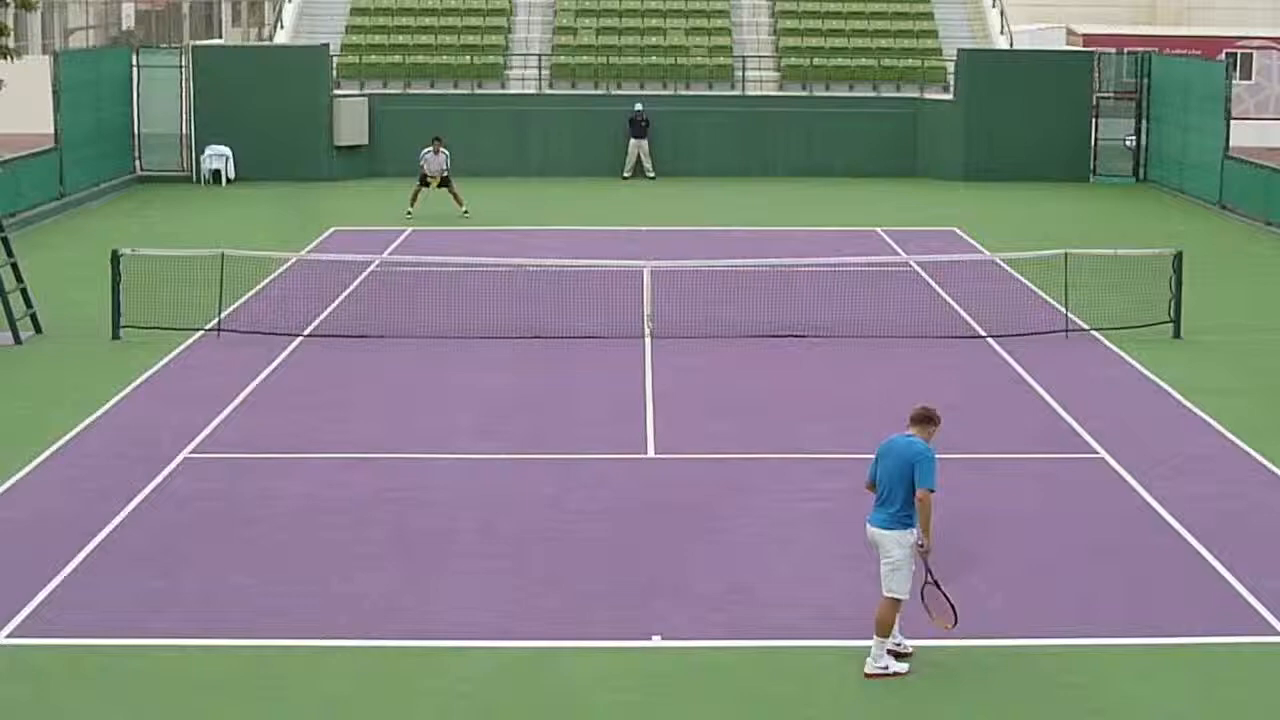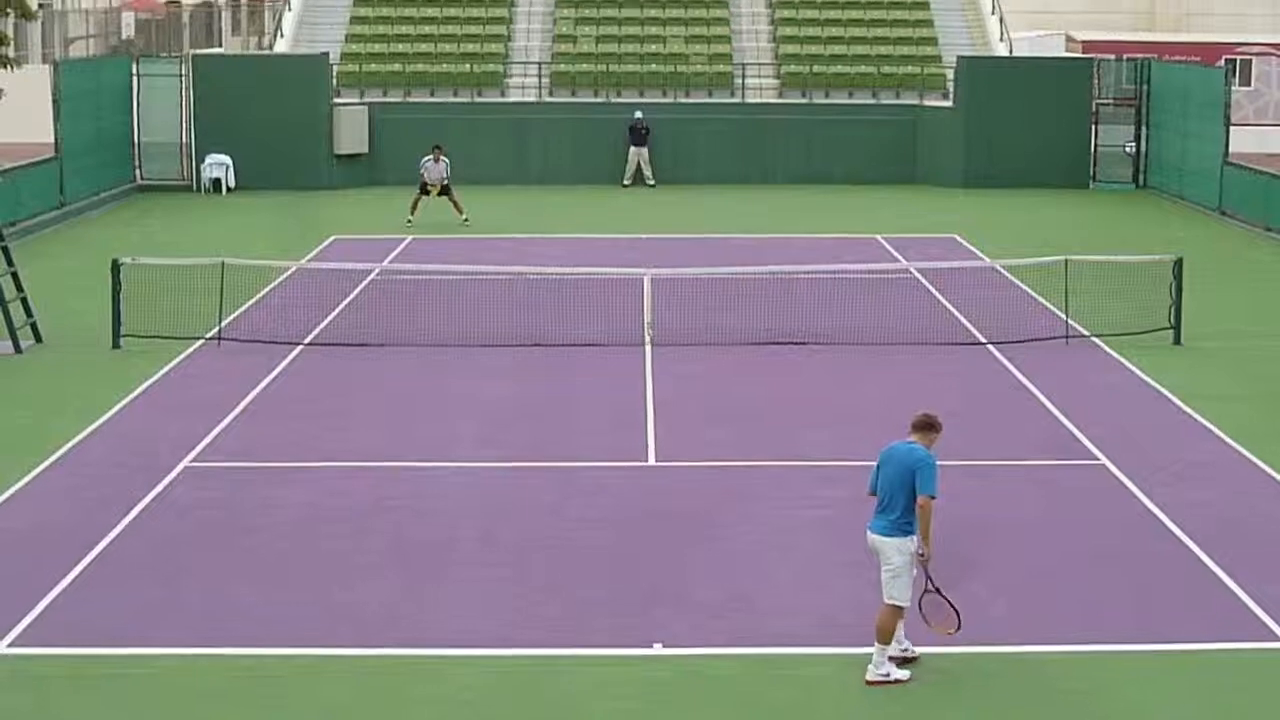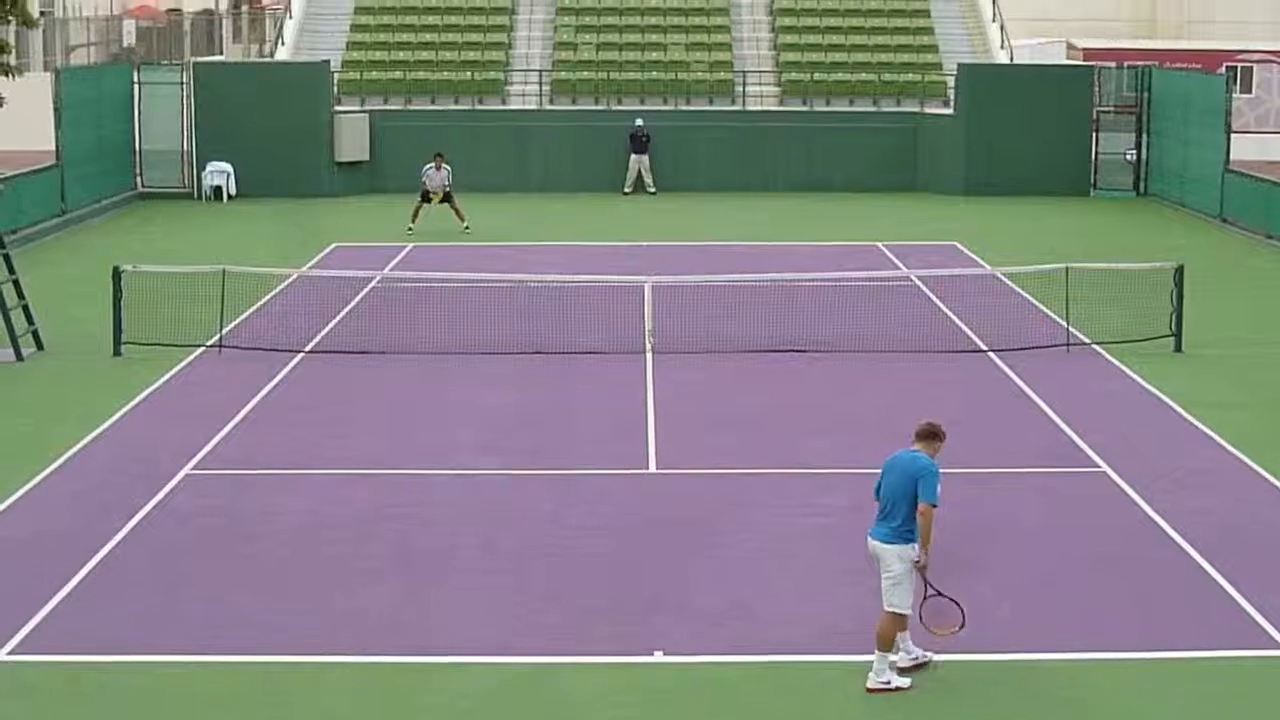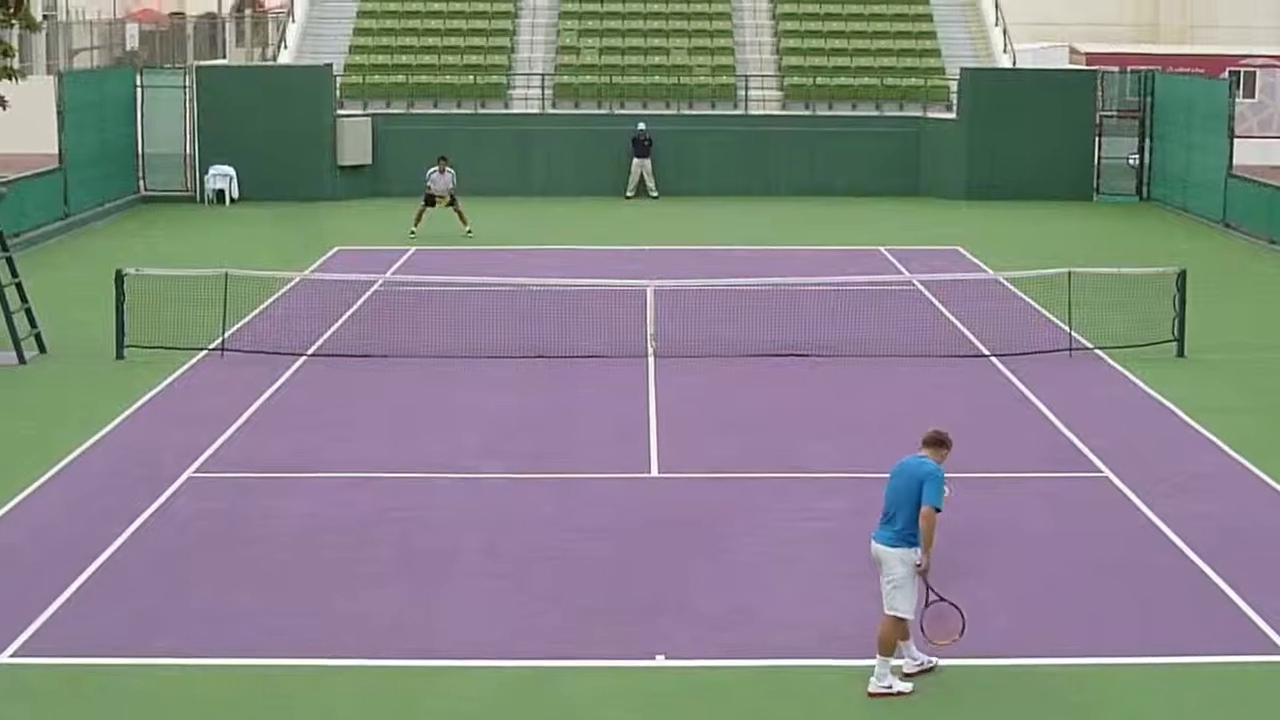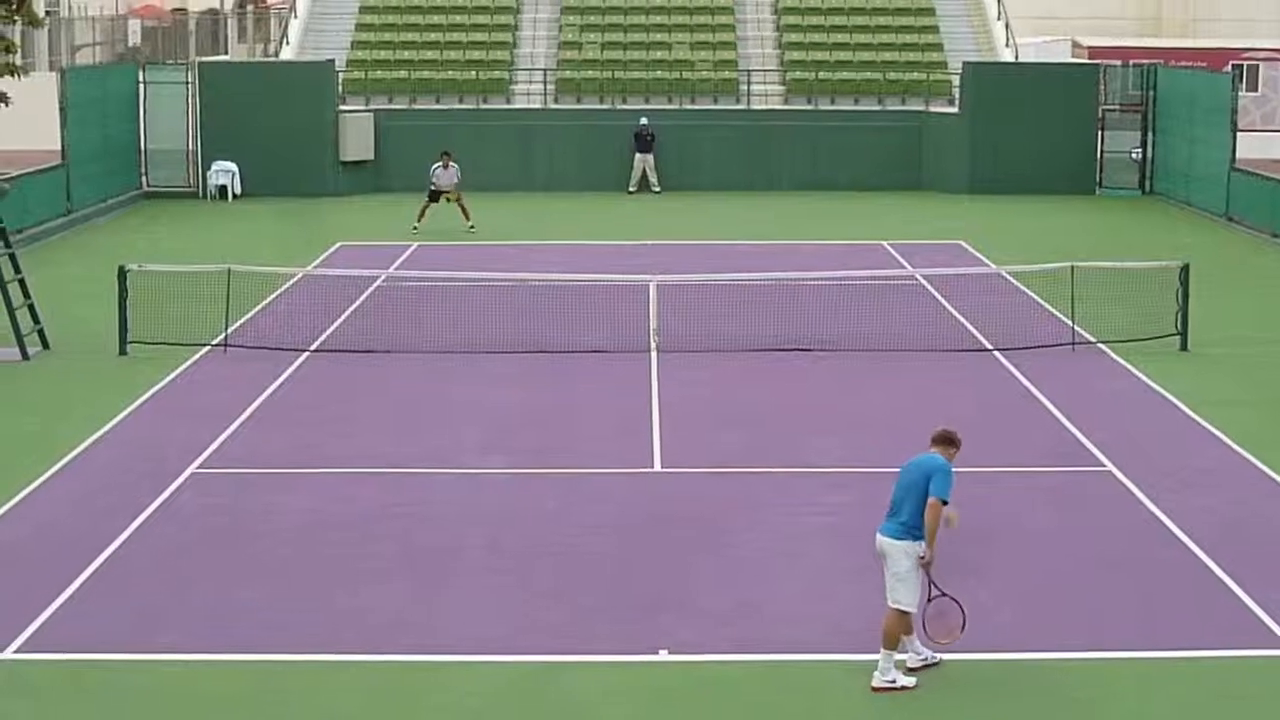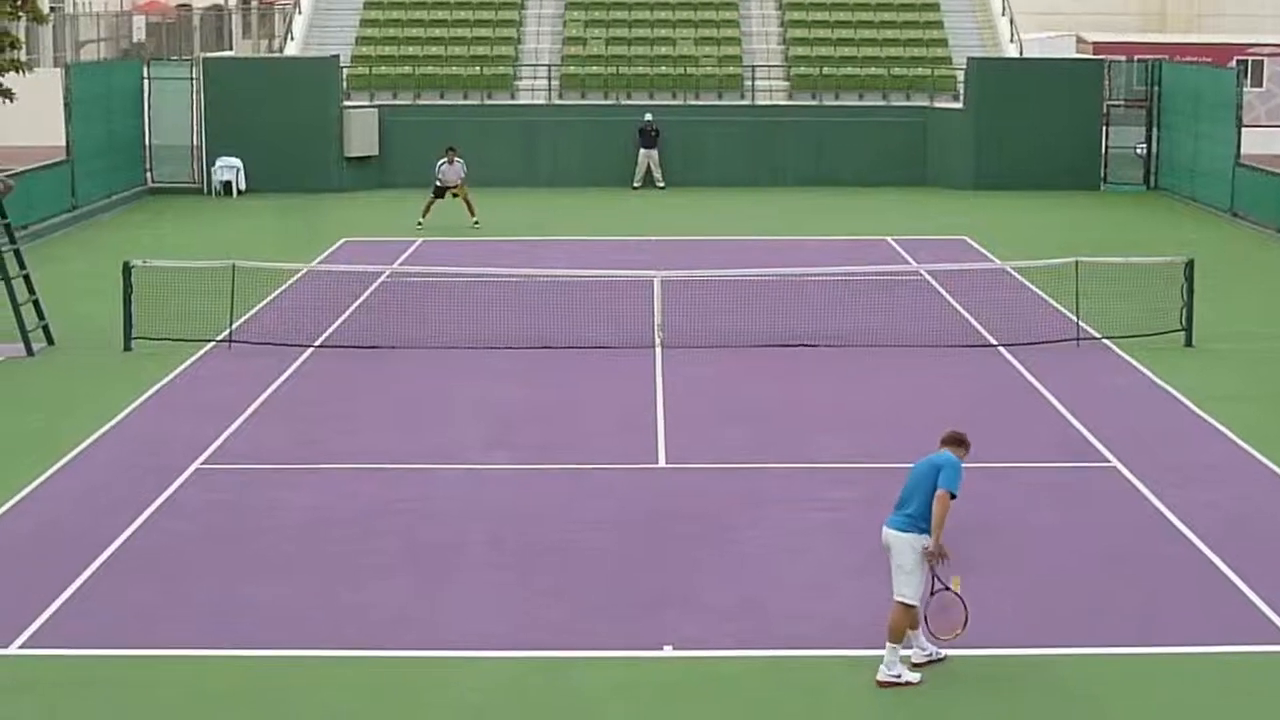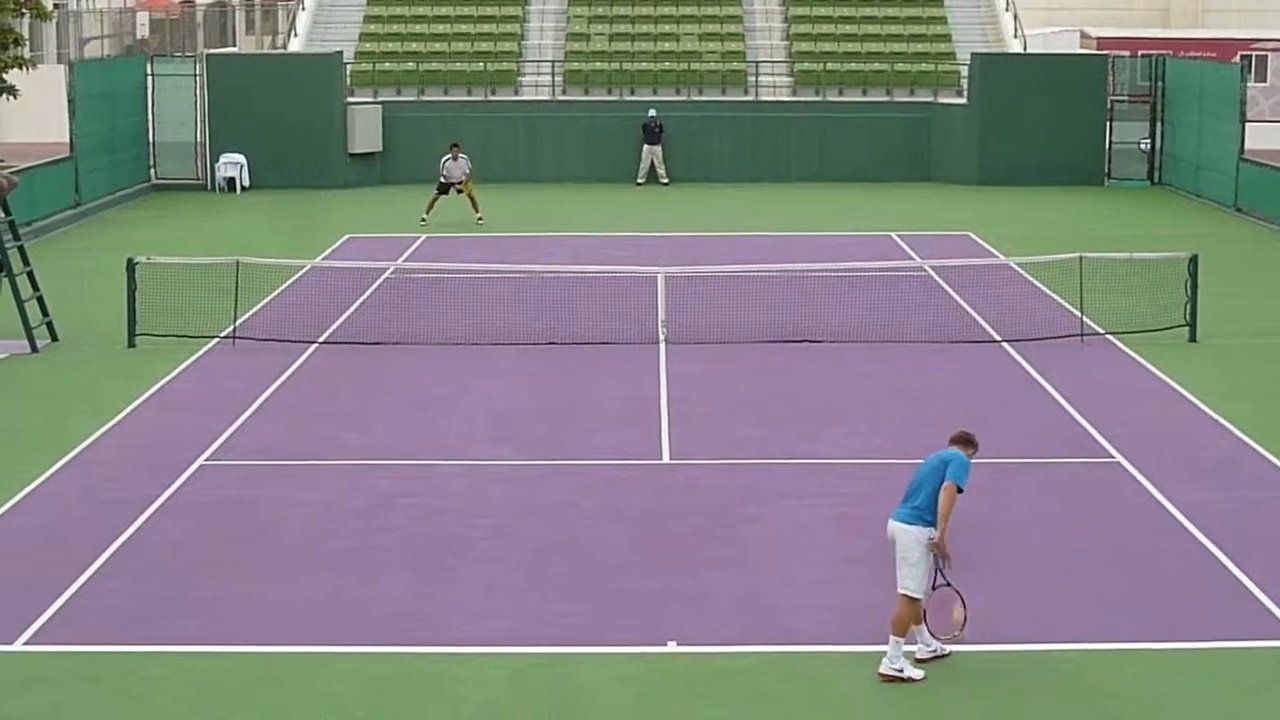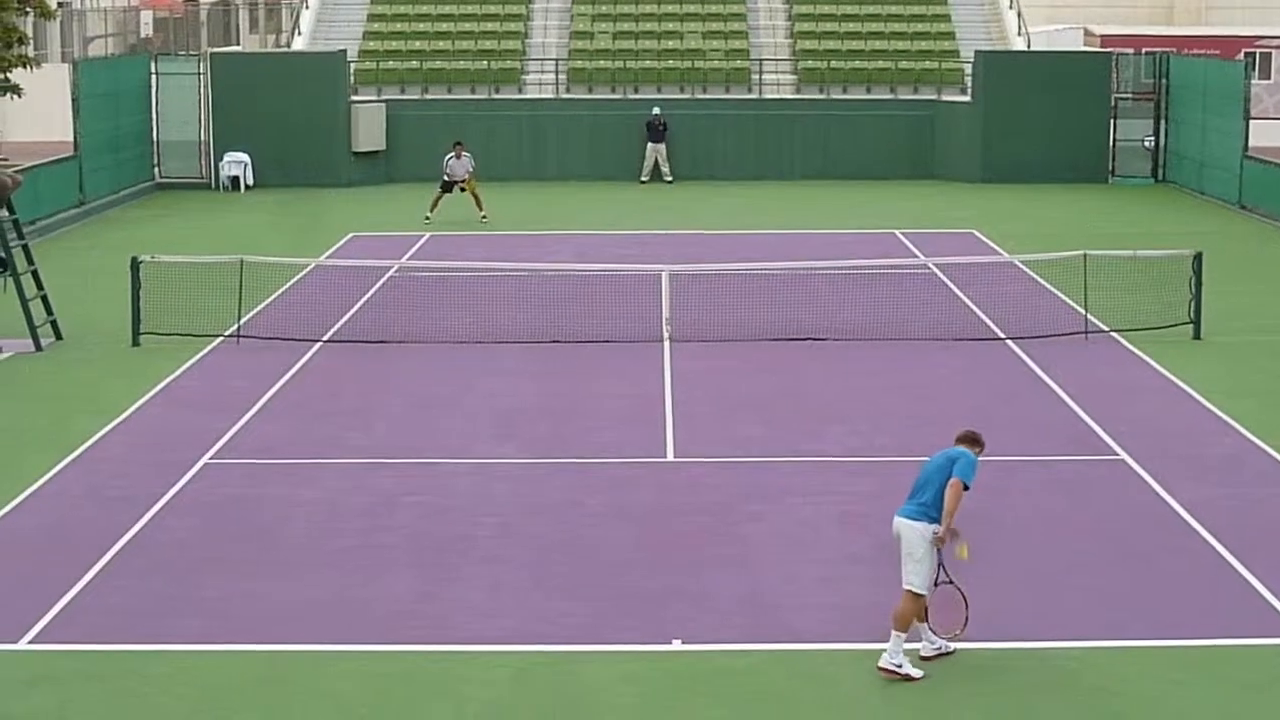
dt=0.1s
person 1, frame 1
left shoulder: (887, 444)
right shoulder: (923, 452)
left elbow: (870, 485)
right elbow: (922, 496)
right wrist: (926, 534)
left hip: (877, 523)
right hip: (896, 530)
left knee: (896, 588)
right knee: (892, 594)
left ankle: (893, 640)
right ankle: (877, 660)
person 1, frame 2
left shoulder: (888, 451)
right shoulder: (924, 458)
left elbow: (873, 491)
right elbow: (923, 503)
right wrist: (925, 542)
left hip: (878, 530)
right hip: (897, 538)
left knee: (898, 595)
right knee: (893, 602)
left ankle: (898, 645)
right ankle: (878, 667)
person 1, frame 3
left shoulder: (893, 459)
right shoulder: (927, 467)
right elbow: (924, 510)
right wrist: (925, 550)
left hip: (879, 537)
right hip: (897, 545)
left knee: (897, 603)
right knee: (894, 609)
left ankle: (907, 654)
right ankle: (879, 675)
person 1, frame 4
left shoulder: (902, 465)
right shoulder: (933, 472)
right elbow: (927, 514)
right wrist: (926, 554)
left hip: (882, 541)
right hip: (900, 549)
left knee: (900, 608)
right knee: (895, 613)
left ankle: (913, 660)
right ankle: (881, 680)
person 1, frame 5
left shoulder: (913, 463)
right shoulder: (941, 467)
right elbow: (932, 505)
right wrist: (928, 548)
left hip: (887, 535)
right hip: (903, 542)
left knee: (904, 601)
right knee: (899, 607)
left ankle: (916, 654)
right ankle: (884, 674)
person 1, frame 6
left shoulder: (926, 462)
right shoulder: (952, 463)
right elbow: (941, 497)
left wrist: (935, 542)
right wrist: (935, 539)
left hip: (894, 528)
right hip: (908, 535)
left knee: (910, 596)
right knee: (904, 601)
left ankle: (921, 649)
right ankle: (889, 669)
person 1, frame 7
left shoulder: (935, 458)
right shoulder: (960, 459)
right elbow: (948, 489)
left wrist: (938, 545)
right wrist: (941, 531)
left hip: (899, 522)
right hip: (913, 529)
left knee: (915, 590)
right knee: (908, 595)
left ankle: (926, 645)
right ankle: (892, 662)
person 1, frame 8
left shoulder: (942, 456)
right shoulder: (968, 457)
right elbow: (954, 486)
left wrist: (943, 527)
right wrist: (945, 525)
left hip: (905, 518)
right hip: (918, 525)
left knee: (920, 586)
right knee: (913, 591)
left ankle: (930, 643)
right ankle: (893, 657)
